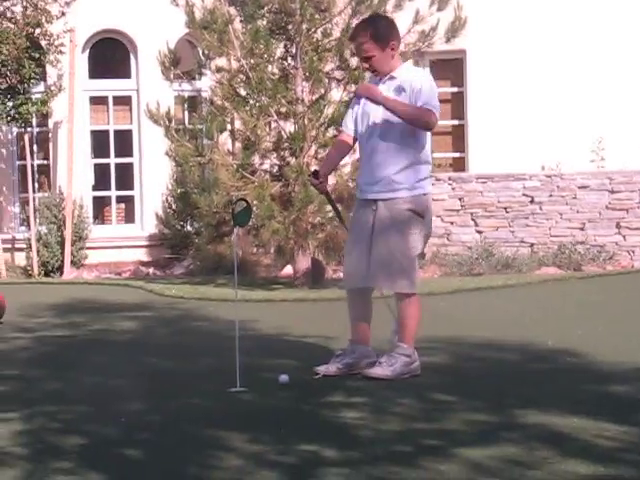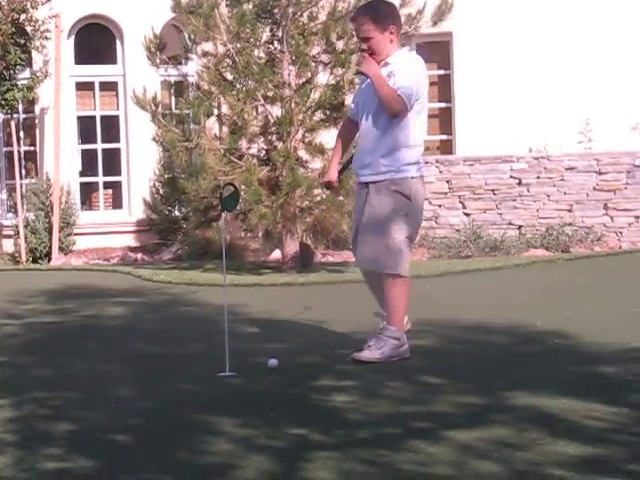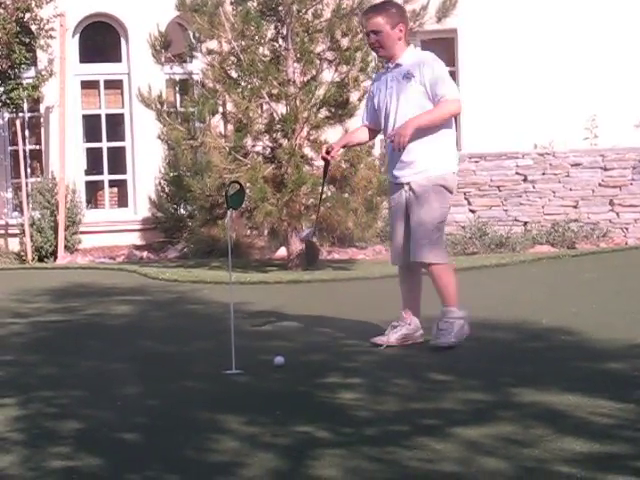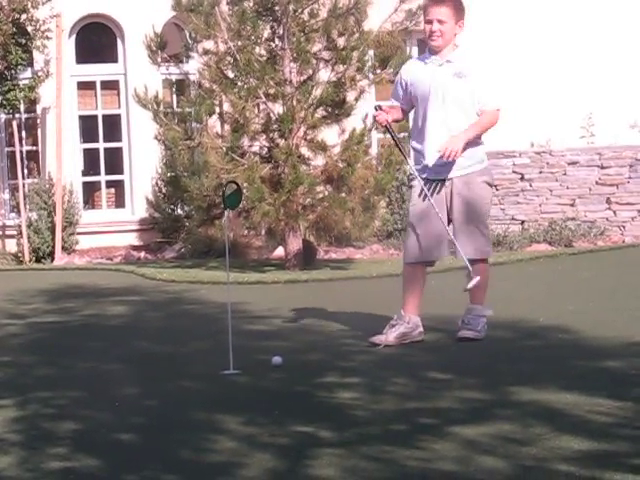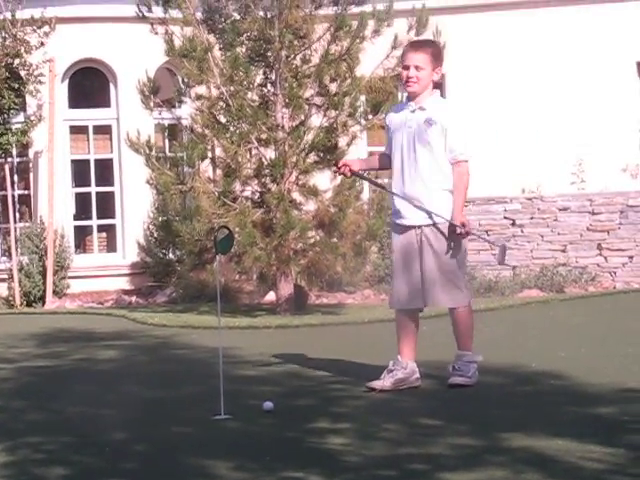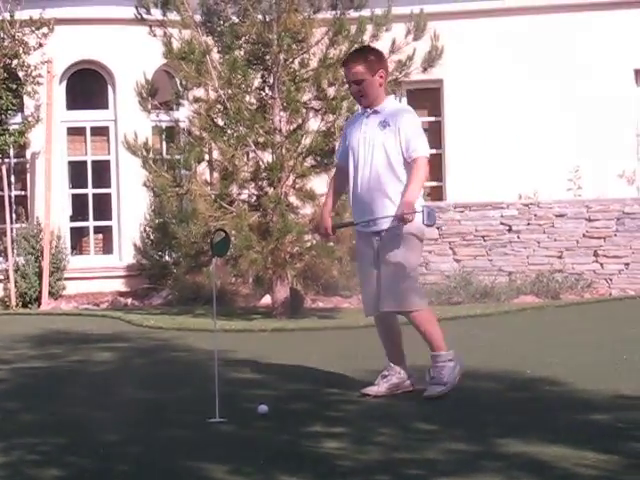
dt=0.5s
person 1, frame 1
left shoulder: (418, 79)
right shoulder: (365, 92)
left elbow: (428, 119)
right elbow: (346, 137)
left wrist: (383, 99)
right wrist: (324, 170)
left hip: (406, 197)
right hip: (367, 196)
left knee: (402, 275)
right knee: (355, 275)
left ankle: (405, 354)
right ankle: (358, 350)
person 1, frame 2
left shoulder: (411, 66)
right shoulder: (371, 74)
left elbow: (396, 107)
right elbow: (352, 121)
left wrist: (375, 73)
right wrist: (333, 165)
left hip: (397, 179)
right hip: (366, 178)
left knee: (391, 257)
right knee: (365, 257)
left ankle: (393, 337)
right ankle: (394, 317)
person 1, frame 3
left shoulder: (426, 63)
right shoulder: (380, 81)
left elbow: (453, 105)
right elbow: (371, 128)
left wrist: (413, 123)
right wrist: (340, 143)
left hip: (433, 173)
right hip: (400, 177)
left knee: (429, 248)
right knee: (404, 252)
left ankle: (454, 316)
right ankle: (409, 321)
person 1, frame 4
left shoulder: (471, 67)
right shoulder: (411, 69)
left elbow: (492, 113)
right elbow: (403, 108)
left wrist: (462, 138)
right wrist: (388, 114)
left hip: (469, 171)
right hip: (426, 174)
left knee: (475, 246)
right knee: (416, 248)
left ankle: (476, 314)
right ankle: (409, 319)
person 1, frame 5
left shoulder: (445, 114)
right shoulder: (394, 115)
left elbow: (460, 165)
left wrist: (459, 212)
right wrist: (358, 164)
left hip: (441, 220)
right hip: (403, 220)
left knee: (455, 293)
right knee: (404, 296)
left ankle: (466, 360)
right ankle: (405, 366)
person 1, frame 6
left shoulder: (402, 115)
right shoulder: (352, 124)
left elbow: (420, 161)
right elbow: (342, 171)
left wrist: (410, 198)
right wrist: (327, 209)
left hip: (398, 225)
right hip: (366, 227)
left knee: (404, 296)
right knee: (377, 303)
left ankle: (443, 358)
right ankle: (397, 371)
